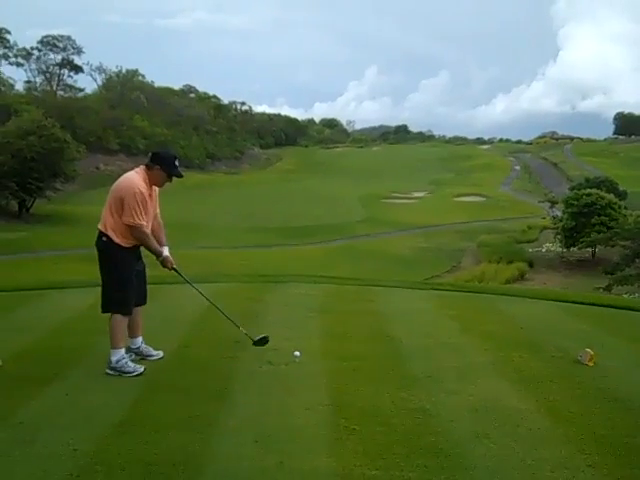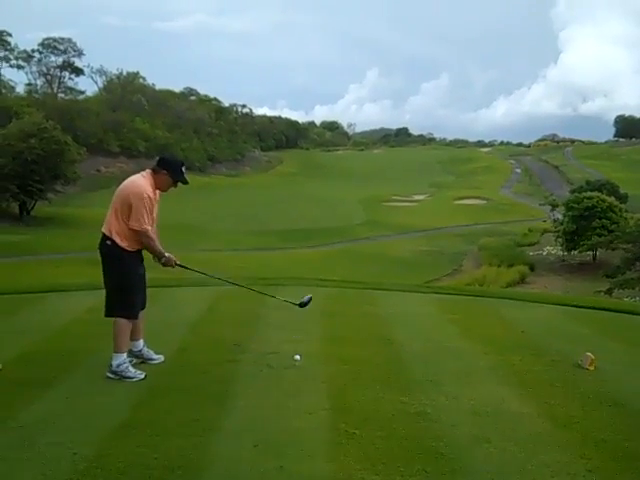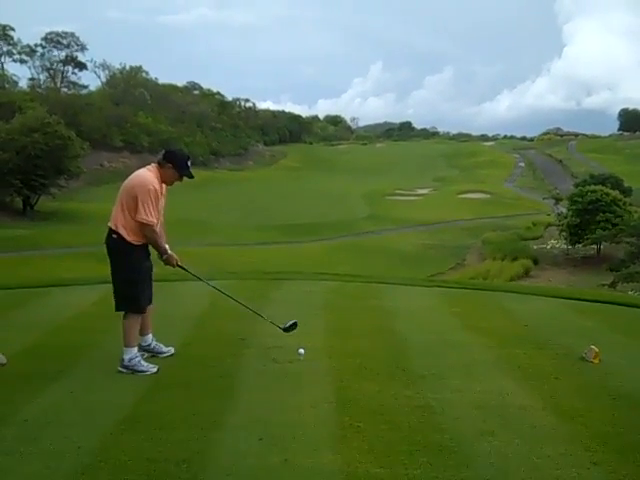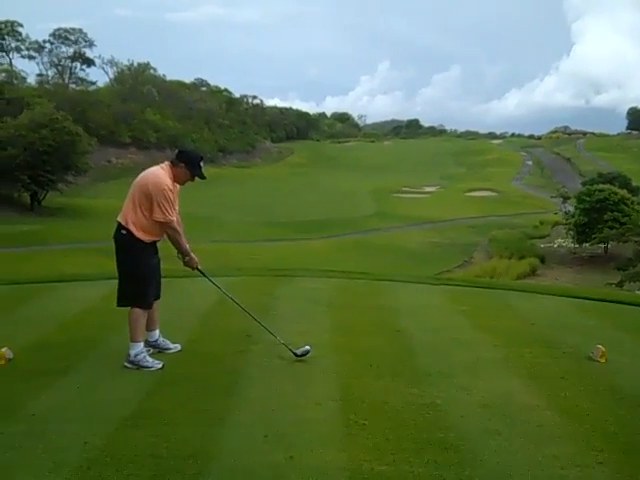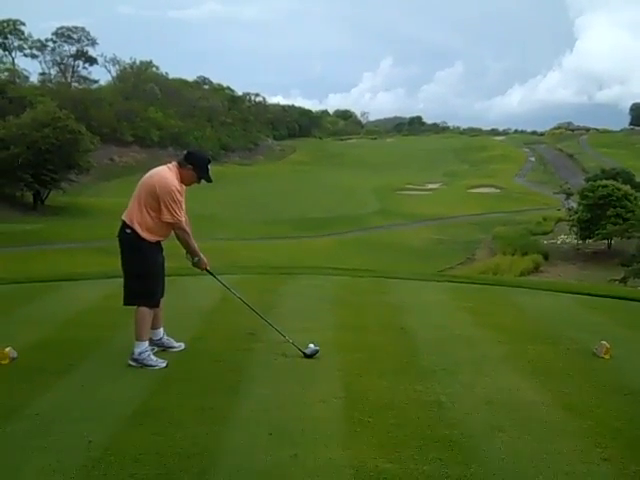
dt=1s
person 1, frame 1
left shoulder: (150, 184)
right shoulder: (135, 187)
left elbow: (155, 219)
right elbow: (138, 230)
left wrist: (165, 248)
right wrist: (160, 255)
left hip: (129, 246)
right hip: (115, 246)
left knee: (137, 299)
right knee: (122, 304)
left ankle: (136, 346)
right ankle: (117, 360)
person 1, frame 2
left shoulder: (149, 185)
right shoulder: (142, 191)
left elbow: (148, 226)
right elbow: (143, 233)
left wrist: (161, 253)
right wrist: (162, 256)
left hip: (128, 248)
right hip: (118, 250)
left knee: (137, 303)
right knee: (126, 307)
left ankle: (136, 349)
right ankle: (118, 363)
person 1, frame 3
left shoulder: (156, 181)
right shoulder: (148, 184)
left elbow: (157, 221)
right elbow: (148, 227)
left wrist: (165, 247)
right wrist: (165, 253)
left hip: (135, 243)
right hip: (124, 244)
left knee: (144, 297)
right knee: (134, 302)
left ankle: (147, 343)
right ankle: (129, 358)
person 1, frame 4
left shoulder: (169, 178)
right shoulder: (161, 183)
left elbow: (175, 218)
right elbow: (169, 226)
left wrist: (186, 247)
right wrist: (186, 254)
left hip: (144, 239)
right hip: (133, 240)
left knee: (152, 293)
right knee: (140, 297)
left ankle: (153, 339)
right ankle: (135, 353)
person 1, frame 5
left shoulder: (174, 176)
right shoulder: (168, 184)
left elbow: (182, 218)
right elbow: (179, 227)
left wrist: (193, 250)
right wrist: (196, 255)
left hip: (148, 237)
right hip: (137, 239)
left knee: (156, 292)
right knee: (147, 296)
left ankle: (157, 337)
right ankle: (140, 352)
